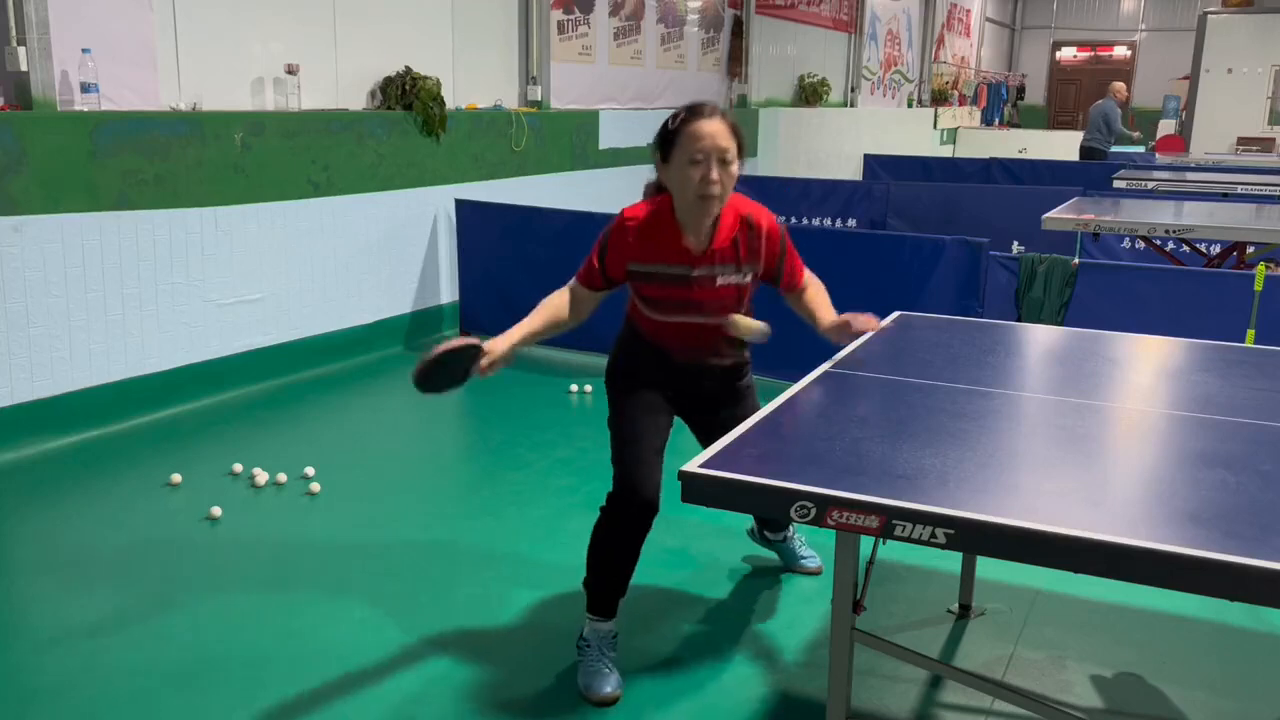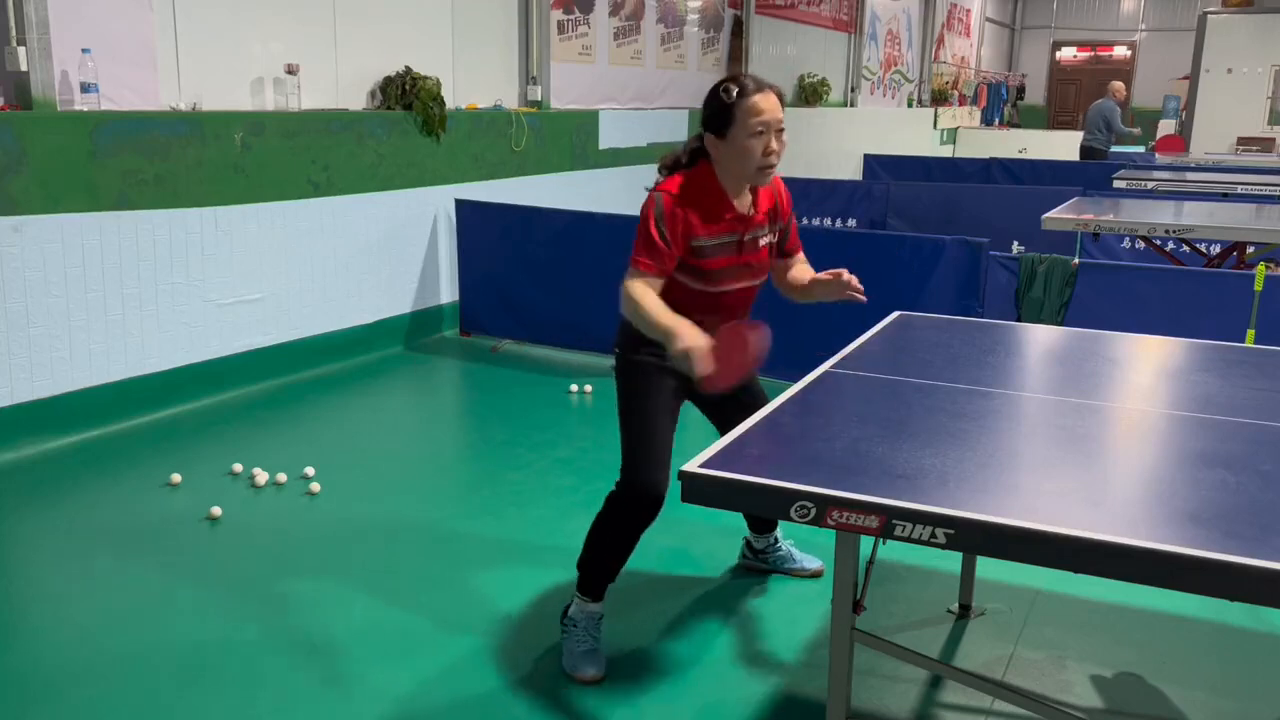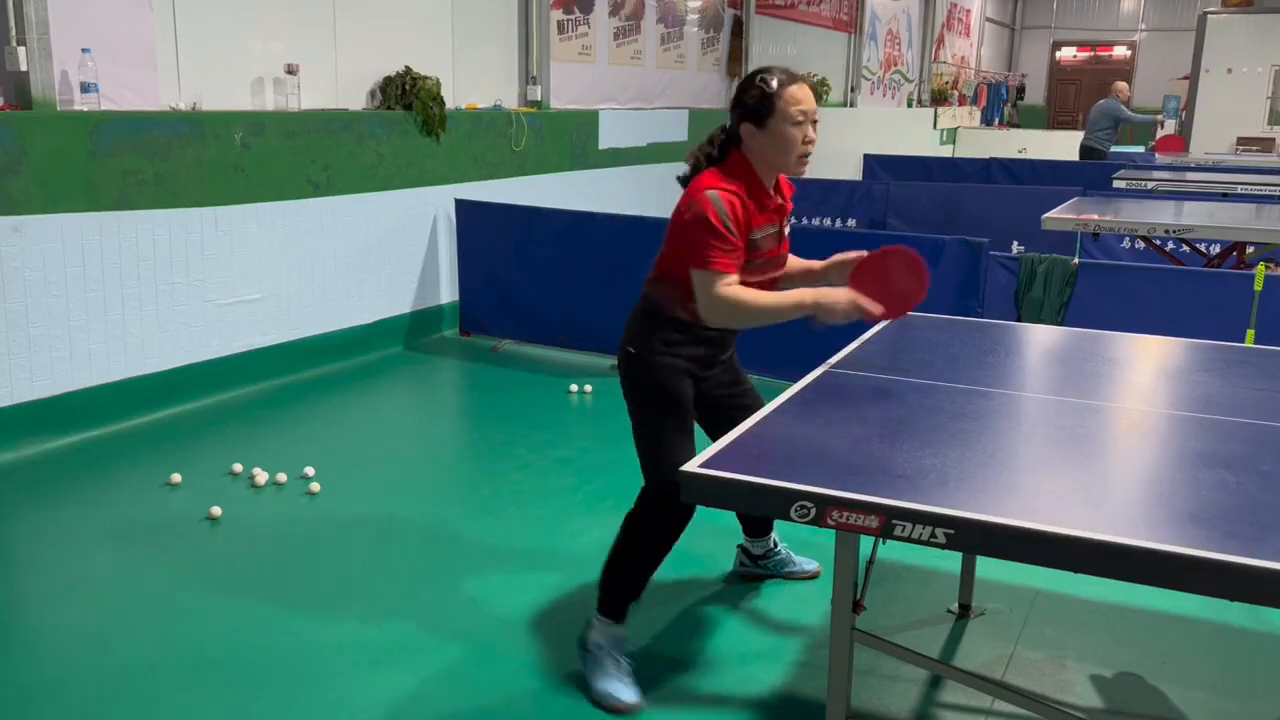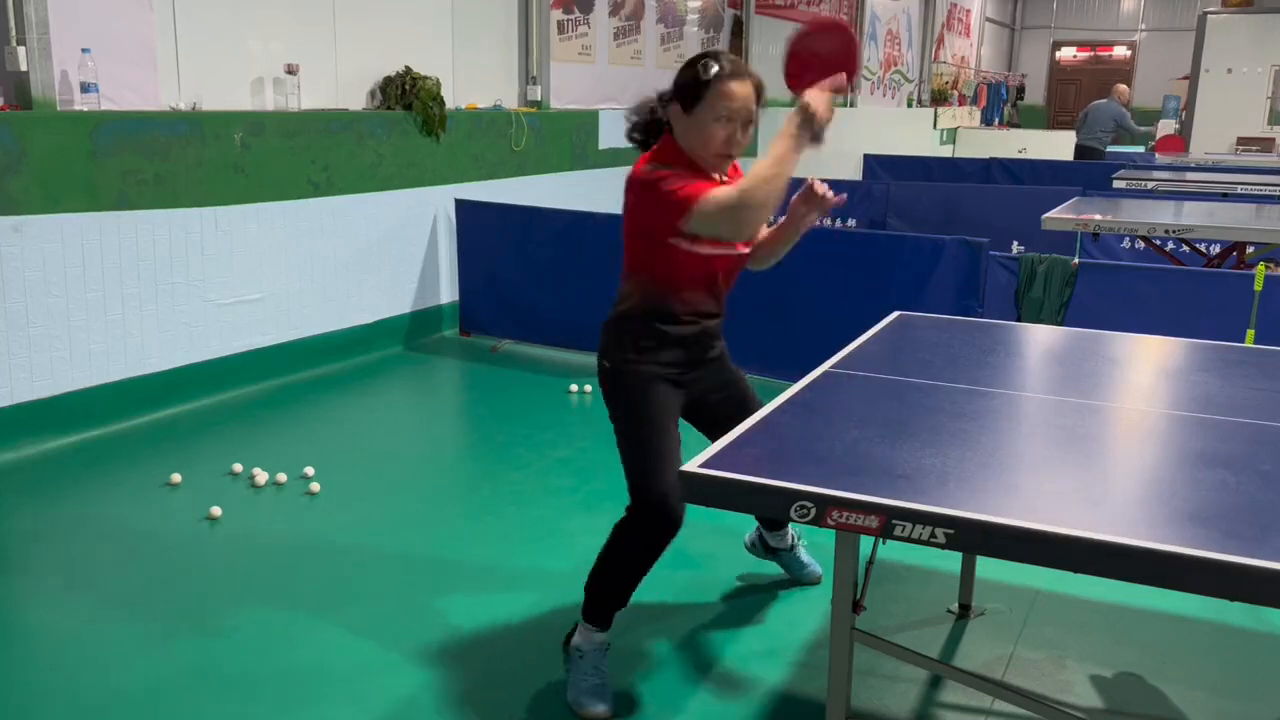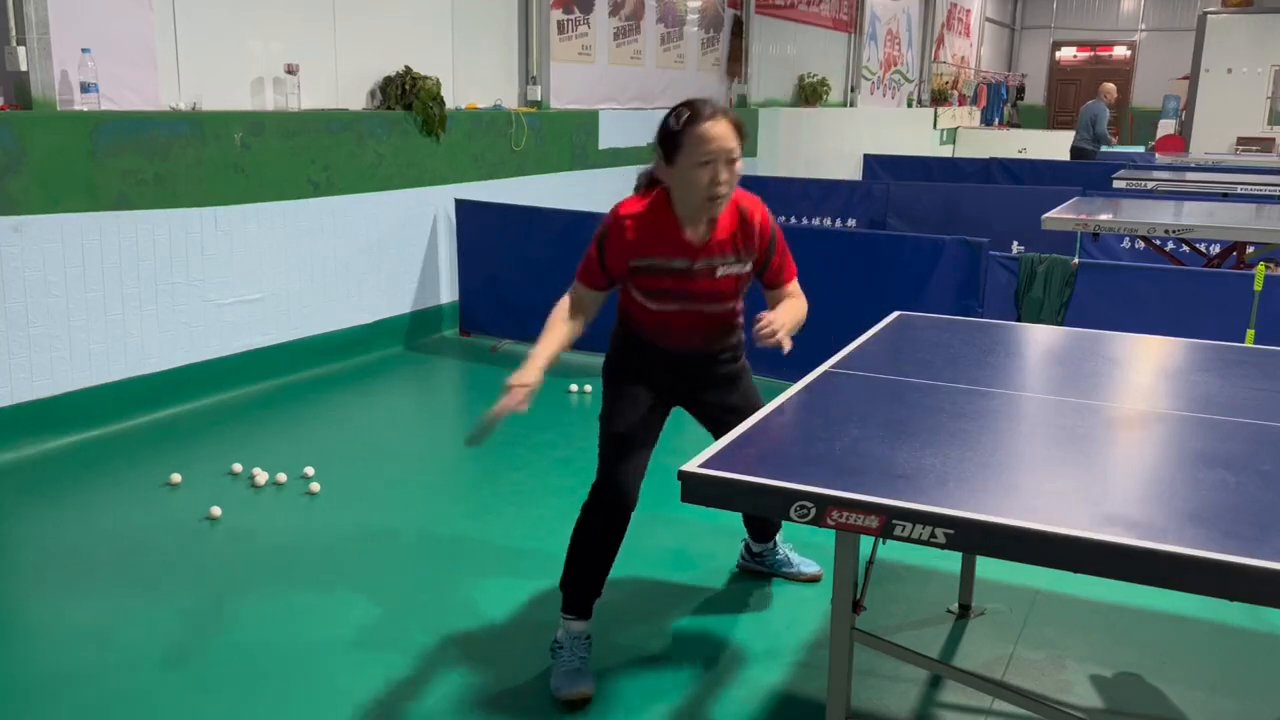
dt=1s
person 1, frame 1
left shoulder: (757, 227)
right shoulder: (633, 229)
left elbow: (804, 290)
right elbow: (575, 298)
left wrist: (834, 321)
right wrist: (509, 339)
left hip: (722, 376)
right hip: (644, 374)
right knee: (636, 497)
left ankle: (773, 533)
right ankle: (598, 634)
person 1, frame 2
left shoulder: (774, 197)
right shoulder: (672, 201)
left elbow: (791, 274)
right elbow: (635, 294)
left wrist: (822, 284)
right wrist: (679, 335)
left hip: (723, 348)
right hip: (656, 351)
right knee: (643, 487)
left ankle: (762, 543)
right ankle: (583, 613)
person 1, frame 3
left shoulder: (777, 190)
right shoulder: (717, 198)
left elbow: (770, 268)
right elbow: (719, 303)
left wrist: (829, 270)
right wrist: (816, 300)
left hip: (715, 354)
right hip: (664, 352)
right knee: (672, 494)
left ankle: (758, 549)
right ankle: (603, 638)
person 1, frame 4
left shoulder: (732, 173)
right shoulder: (656, 177)
left elbow: (757, 254)
right elbow: (736, 213)
left wrist: (802, 216)
right wrist: (798, 132)
left hip: (704, 351)
right hip: (643, 359)
right knee: (660, 507)
left ankle: (775, 539)
right ankle: (587, 644)
person 1, frame 5
left shoulder: (752, 219)
right shoulder: (627, 225)
left elbow: (791, 296)
right elbow: (577, 305)
left wrist: (781, 321)
right wrist: (535, 366)
left hip: (717, 362)
right hip: (639, 366)
right knee: (615, 494)
left ankle: (764, 548)
right ankle: (572, 632)
